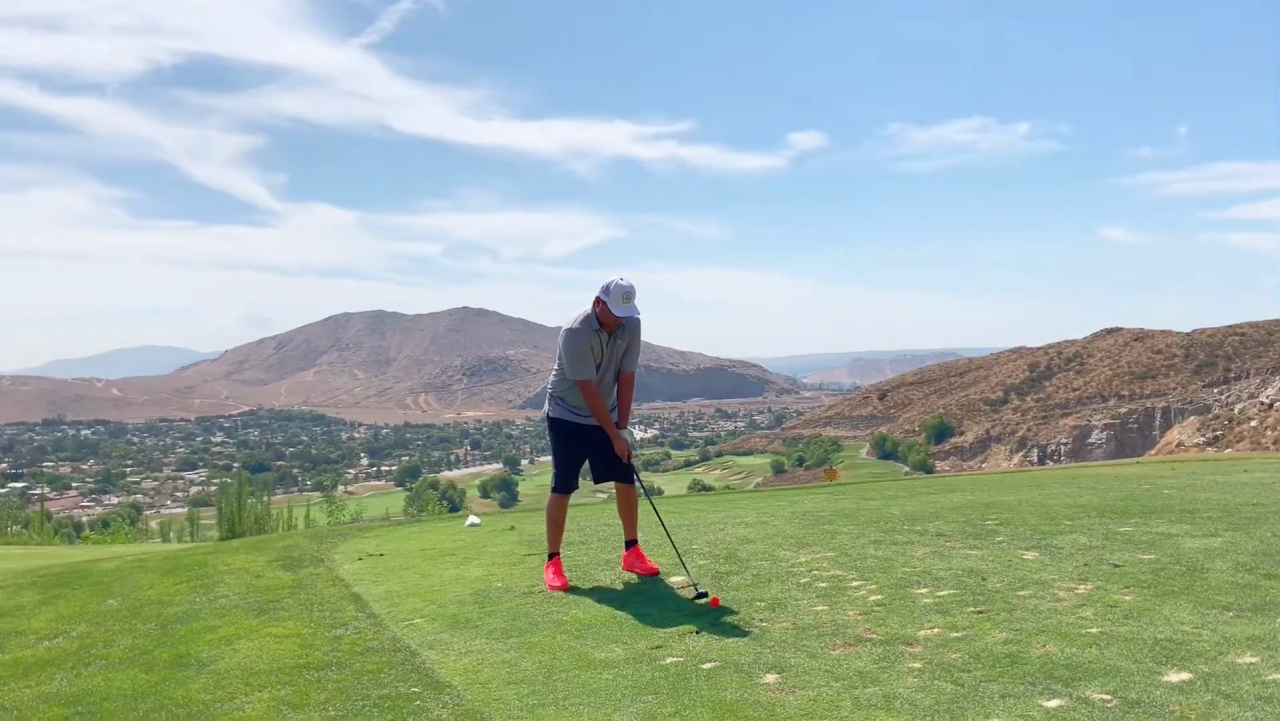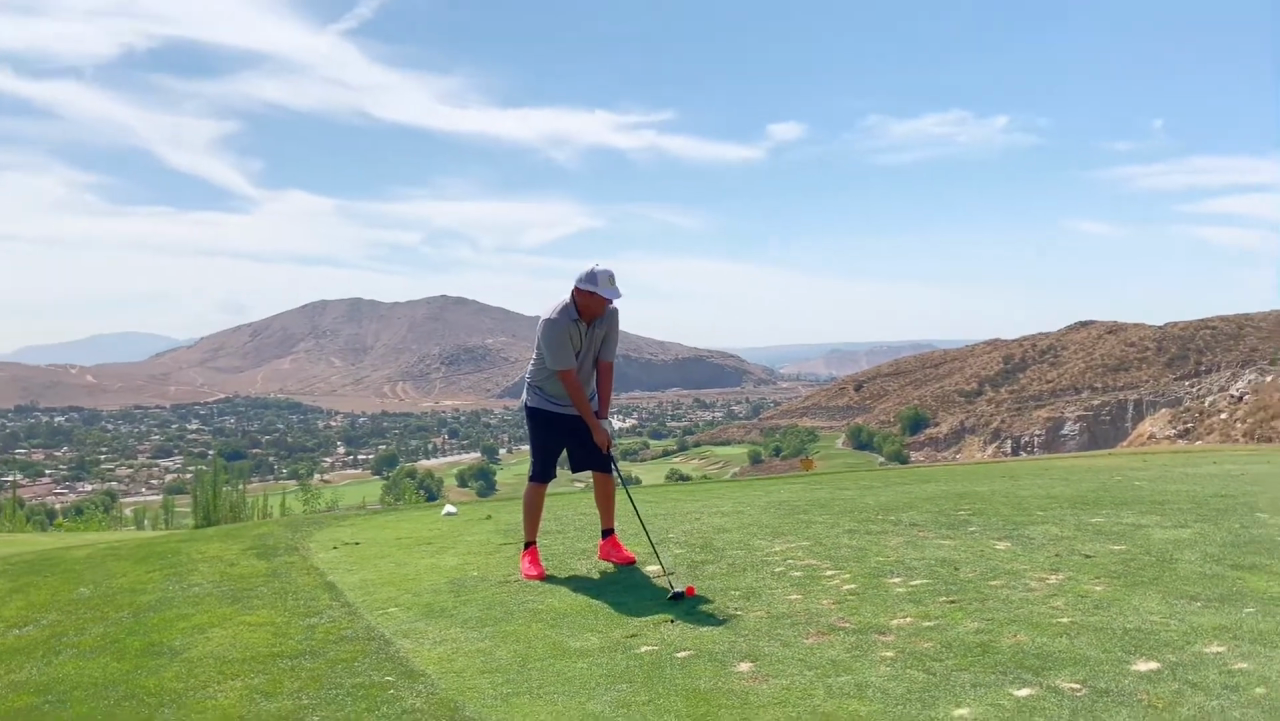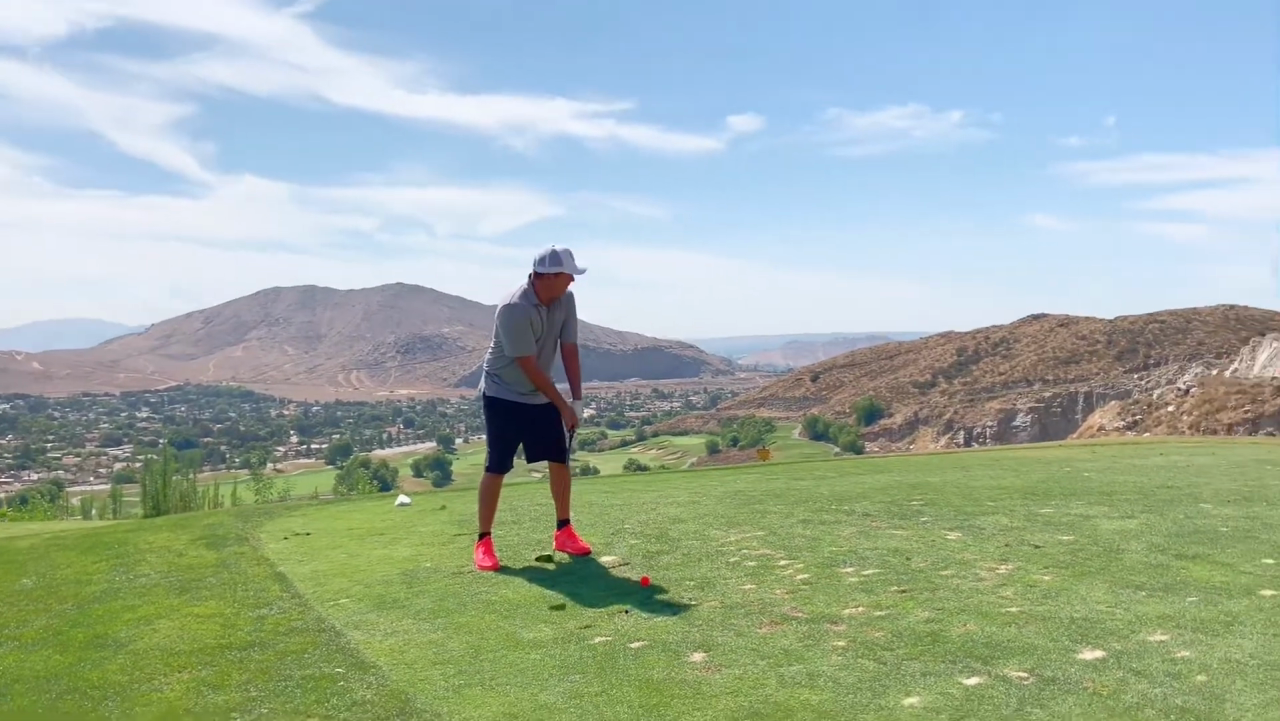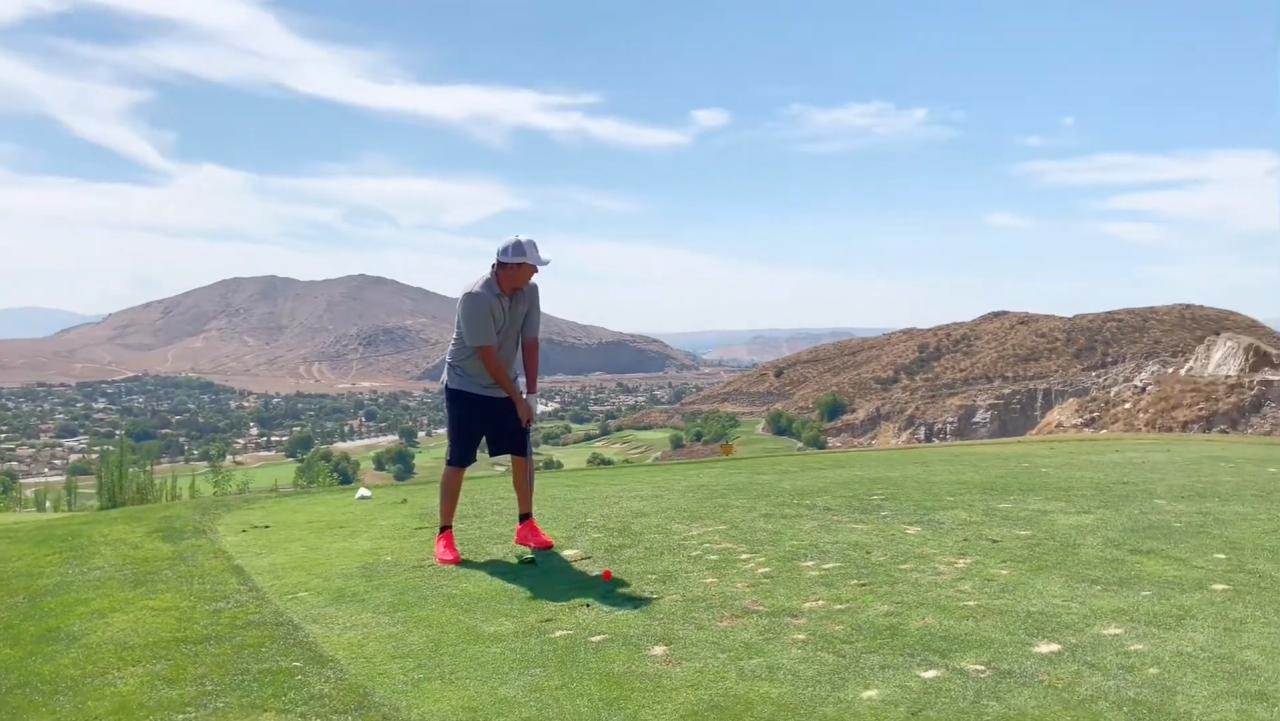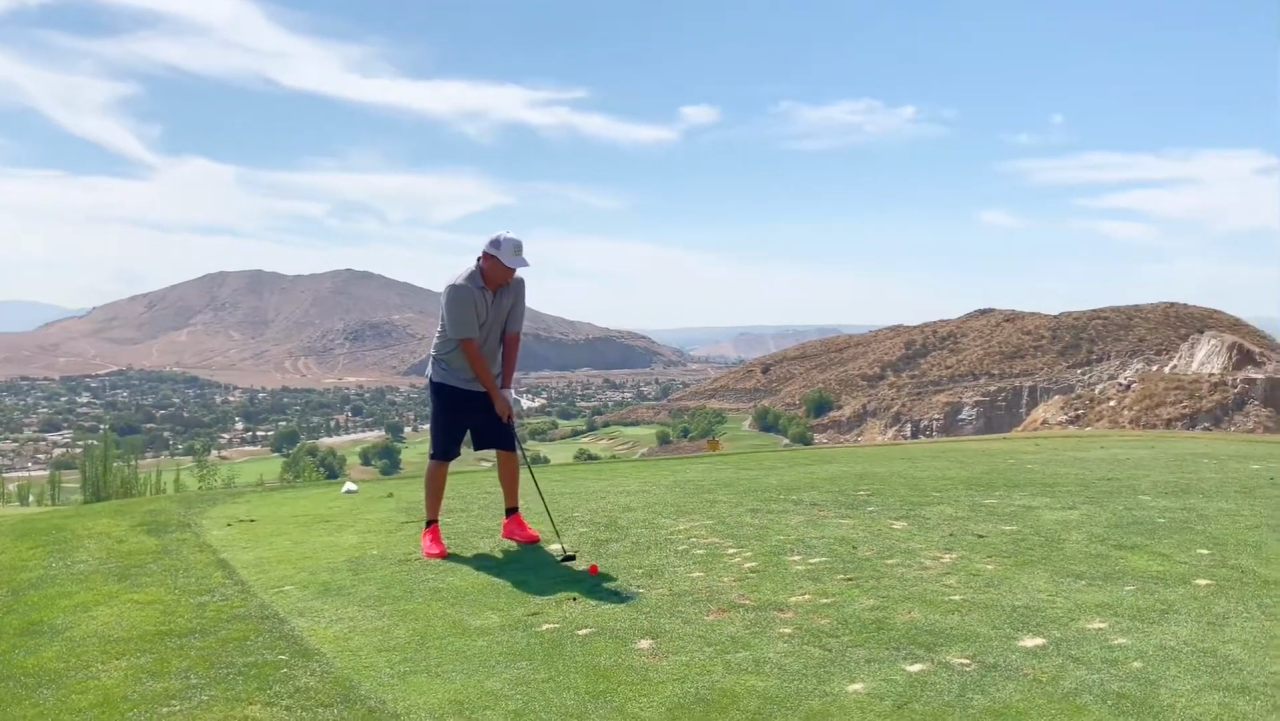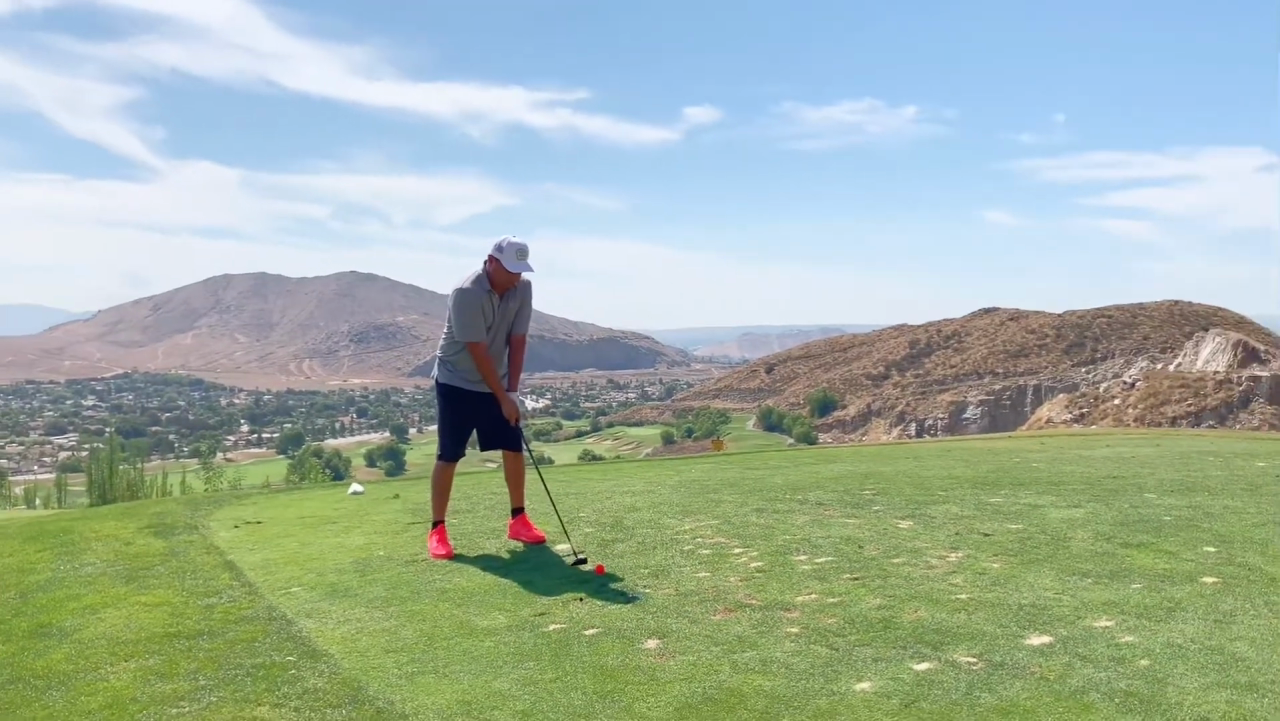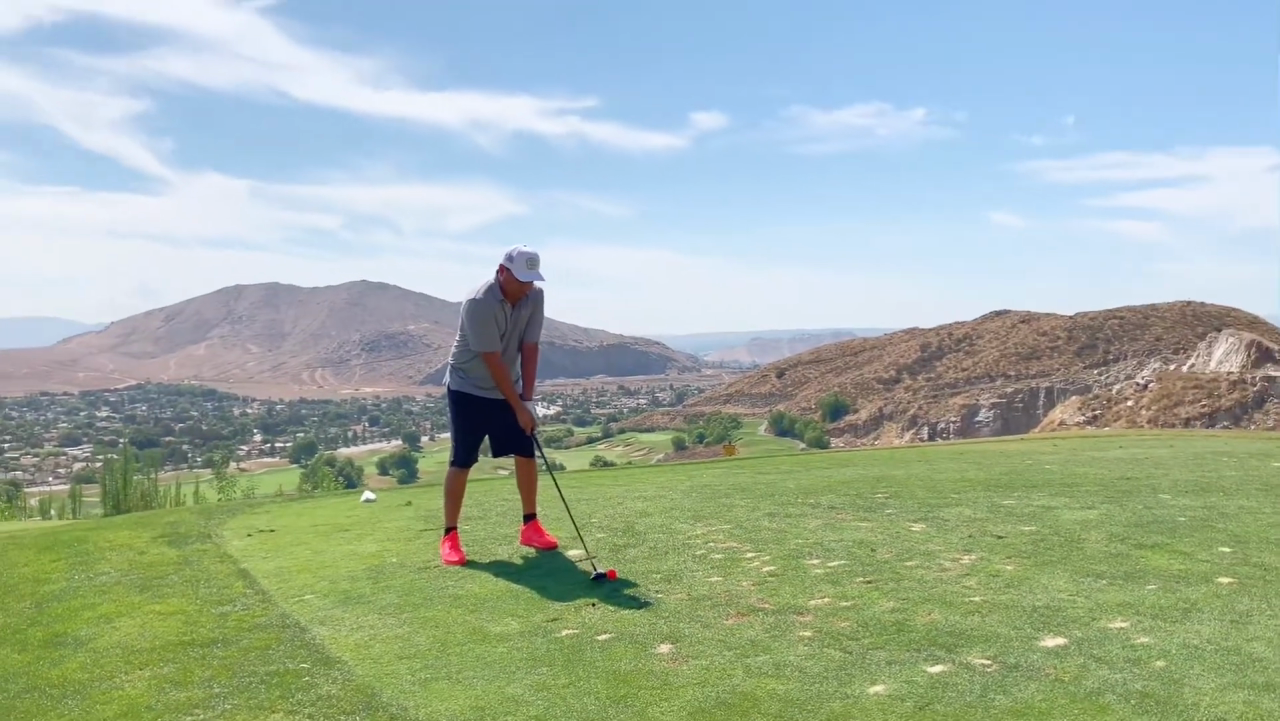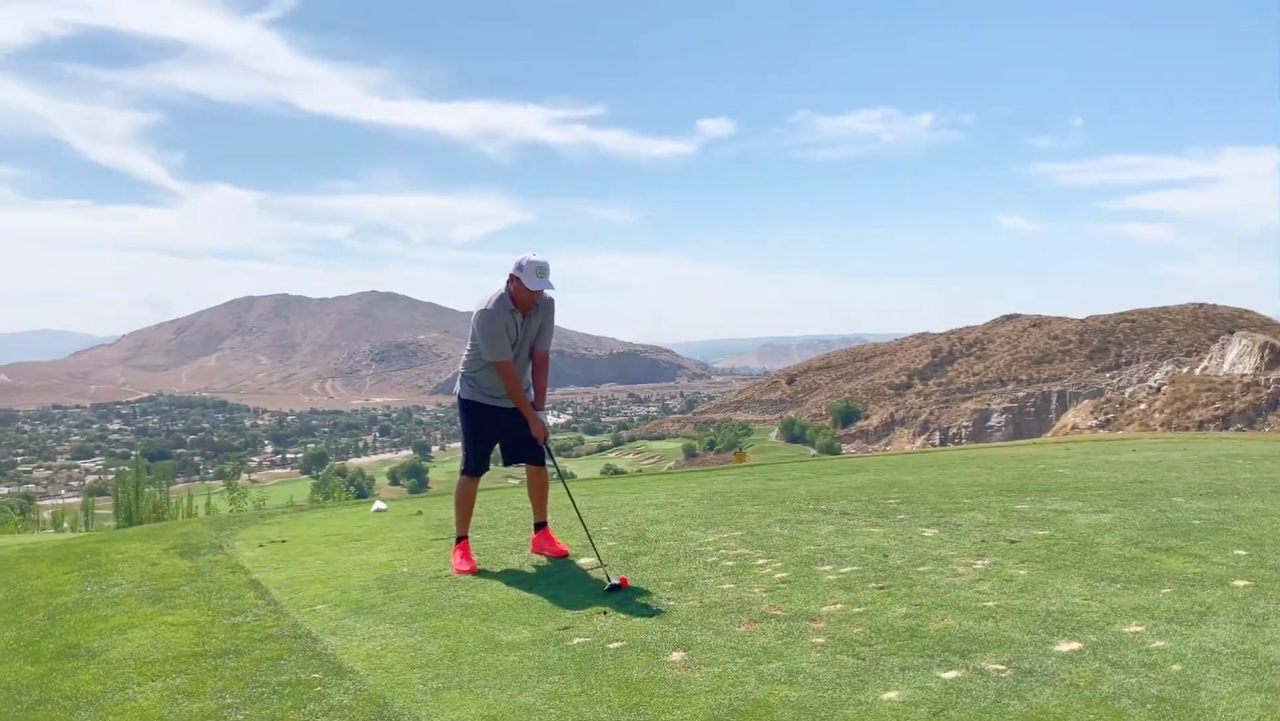
dt=0.3s
person 1, frame 1
left shoulder: (632, 326)
right shoulder: (575, 333)
left elbow: (626, 379)
right elbow: (589, 391)
left wrist: (623, 428)
right wrist: (614, 435)
left hip: (606, 414)
right hip: (567, 416)
left knee: (626, 479)
right knee: (563, 487)
left ankle: (632, 551)
right ankle: (553, 561)
person 1, frame 2
left shoulder: (610, 315)
right shoulder: (554, 323)
left elbow: (605, 368)
right elbow: (569, 380)
left wrist: (604, 418)
right wrist: (594, 426)
left hip: (585, 404)
right hip: (545, 405)
left knee: (604, 469)
right knee: (540, 477)
left ankle: (608, 540)
right ankle: (529, 551)
person 1, frame 3
left shoulder: (566, 300)
right shoulder: (514, 309)
left elbow: (569, 349)
right elbow: (530, 367)
left wrist: (577, 399)
right wrist: (563, 406)
left hip: (541, 395)
right hip: (503, 395)
left knee: (560, 459)
right knee: (497, 467)
left ankle: (564, 530)
right ankle: (483, 541)
person 1, frame 4
left shoulder: (530, 292)
right shoulder: (475, 298)
left elbow: (530, 343)
right elbow: (488, 357)
left wrist: (531, 393)
right wrist: (518, 400)
left hip: (505, 388)
right hip: (466, 388)
left knee: (522, 453)
right knee: (458, 461)
left ankle: (525, 524)
right ankle: (445, 535)
person 1, frame 5
left shoulder: (516, 286)
right shoulder: (459, 290)
left elbow: (511, 339)
right elbow: (470, 349)
left wrist: (506, 388)
right wrist: (495, 395)
left hip: (491, 382)
right hip: (451, 382)
left knee: (508, 447)
right knee: (442, 455)
left ankle: (512, 519)
right ankle: (431, 529)
person 1, frame 6
left shoulder: (523, 288)
right shoulder: (466, 294)
left elbow: (517, 341)
right elbow: (478, 352)
left wrist: (512, 390)
right wrist: (503, 398)
left hip: (496, 382)
right hip: (457, 383)
left knee: (514, 448)
right knee: (449, 455)
left ankle: (518, 519)
right ankle: (437, 529)
person 1, frame 7
left shoulder: (535, 297)
right shoulder: (479, 304)
left elbow: (530, 349)
right elbow: (494, 362)
left wrist: (528, 399)
right wrist: (519, 408)
left hip: (508, 388)
right hip: (469, 389)
left knee: (526, 453)
right knee: (462, 461)
left ankle: (530, 525)
right ankle: (450, 536)
person 1, frame 8
left shoulder: (546, 305)
right shoulder: (489, 314)
left elbow: (540, 358)
right elbow: (506, 372)
left wrist: (540, 409)
right wrist: (531, 418)
left hip: (518, 397)
right hip: (479, 398)
left knee: (537, 462)
right knee: (473, 470)
left ankle: (541, 533)
right ankle: (461, 545)
